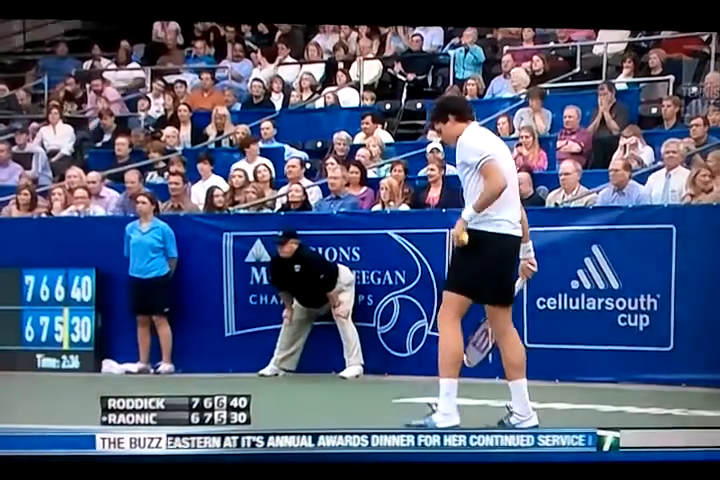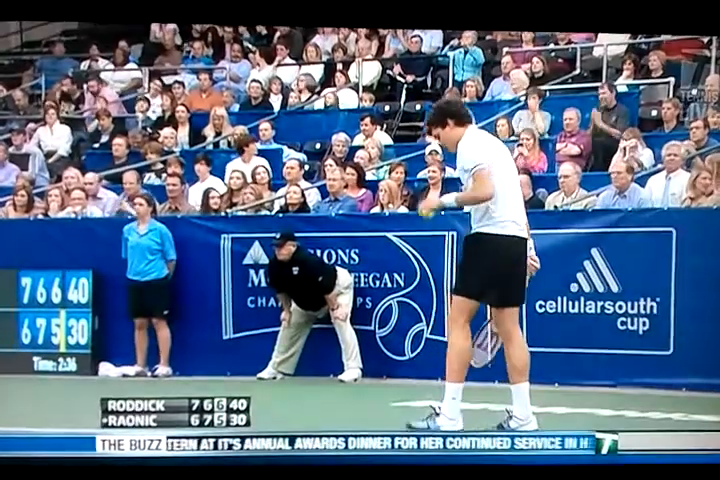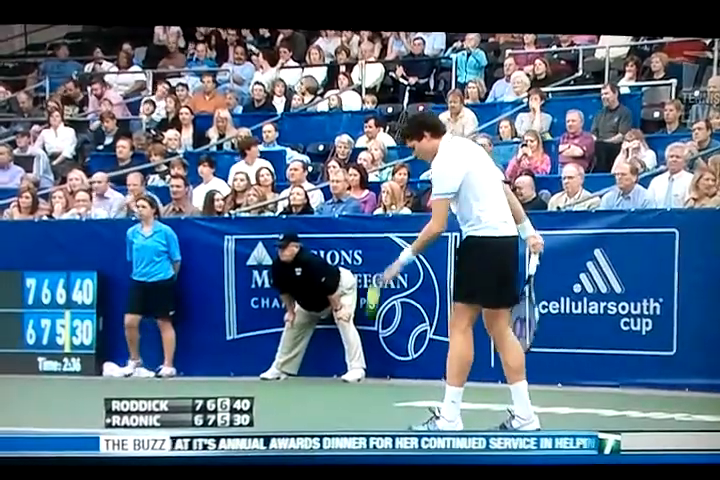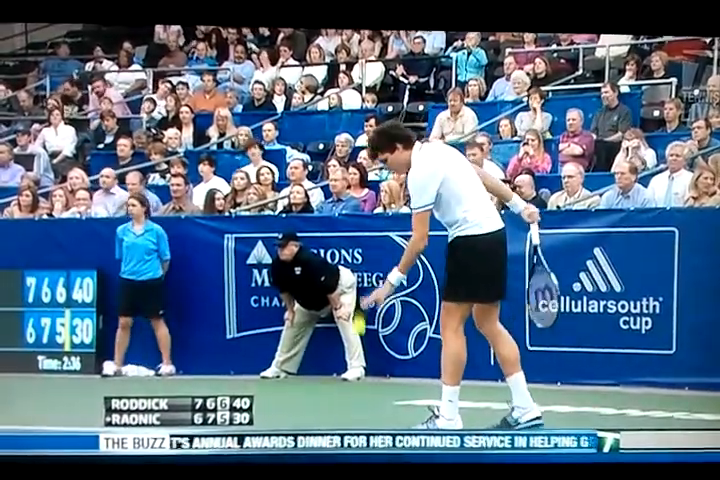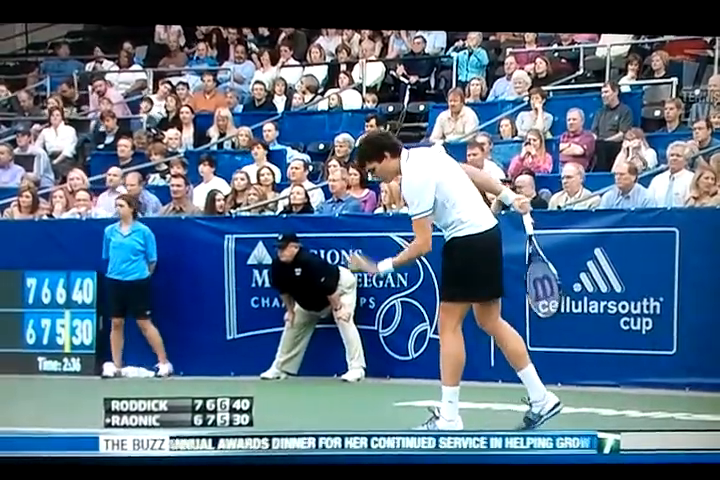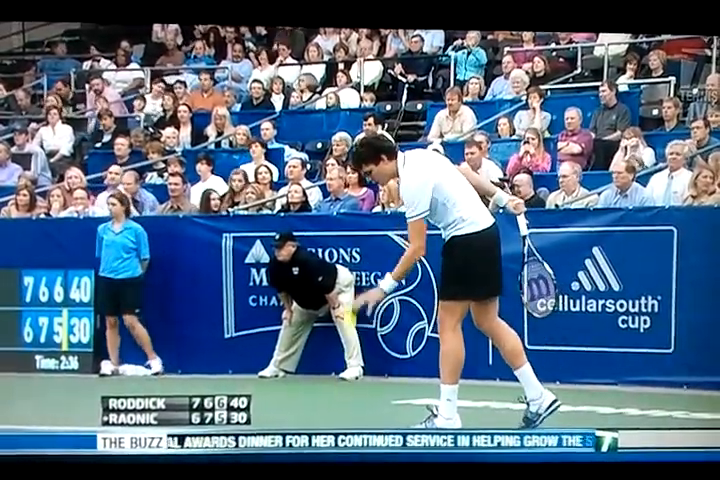
dt=0.3s
person 1, frame 1
left shoulder: (469, 140)
right shoulder: (492, 140)
left elbow: (497, 183)
right elbow: (514, 201)
left wrist: (465, 217)
right wrist: (526, 250)
left hip: (485, 237)
right hip: (508, 238)
left knee: (448, 316)
right knee: (502, 325)
left ankle: (446, 412)
right ankle: (522, 413)
person 1, frame 2
left shoulder: (470, 144)
right shoulder: (491, 142)
left elbow: (485, 191)
left wrist: (445, 200)
right wrist: (527, 246)
left hip: (490, 239)
right hip: (514, 239)
left knee: (458, 321)
right knee: (508, 328)
left ankle: (450, 416)
right ankle: (523, 417)
person 1, frame 3
left shoulder: (445, 161)
right shoulder: (467, 147)
left elbow: (437, 224)
right elbow: (504, 190)
left wrist: (406, 257)
right wrist: (527, 230)
left hip: (483, 242)
right hip: (505, 238)
left knee: (460, 326)
right knee: (500, 328)
left ankle: (449, 417)
right ankle: (523, 415)
person 1, frame 4
left shoulder: (420, 172)
right shoulder: (438, 150)
left elbow: (419, 240)
right elbow: (485, 177)
left wrist: (392, 280)
right wrist: (519, 204)
left hip: (471, 241)
right hip: (492, 234)
left knee: (451, 326)
right knee: (488, 323)
left ankle: (448, 417)
right ankle: (524, 407)
person 1, frame 5
left shoulder: (414, 179)
right shoulder: (425, 153)
left elbow: (422, 245)
right elbow: (473, 172)
left wrist: (382, 267)
right wrist: (509, 197)
left hip: (467, 241)
right hip: (486, 232)
left knee: (449, 326)
right knee: (491, 322)
left ankle: (448, 417)
right ankle: (540, 398)
person 1, frame 6
left shoulder: (412, 182)
right shoulder: (419, 156)
left elbow: (416, 249)
right elbow: (466, 173)
left wrist: (384, 286)
right wrist: (502, 198)
left hip: (467, 239)
right hip: (484, 231)
left knee: (448, 324)
right knee: (488, 321)
left ankle: (447, 416)
right ankle: (538, 396)
person 2, frame 1
left shoulder: (162, 228)
right shoulder: (130, 228)
left elbow: (172, 256)
right elbow: (129, 253)
left wrist: (166, 274)
right wrist: (137, 268)
left hip: (157, 279)
right hip: (136, 279)
left knee: (160, 320)
right knee: (142, 321)
left ankle: (167, 362)
right ankle: (143, 363)
person 2, frame 2
left shoulder: (160, 230)
right shoulder: (127, 230)
left elbow: (171, 258)
right elbow: (127, 256)
left wrist: (164, 276)
right wrist: (136, 271)
left hip: (156, 282)
right hip: (134, 282)
left knee: (159, 322)
right knee: (139, 324)
left ankle: (164, 365)
right ankle: (140, 366)
person 2, frame 3
left shoulder: (166, 231)
right shoulder: (131, 233)
left elbow: (176, 258)
right elbow: (131, 259)
left wrist: (168, 274)
right wrist: (140, 272)
left hip: (162, 283)
right hip: (139, 282)
left knee: (164, 324)
right knee: (129, 322)
left ankle: (168, 366)
right ankle: (134, 360)
person 2, frame 4
left shoulder: (156, 230)
right shoulder: (121, 231)
left elbow: (165, 258)
right elbow: (120, 257)
left wrist: (157, 274)
right wrist: (130, 270)
left hip: (151, 282)
right hip: (128, 281)
left knee: (157, 322)
right knee: (124, 323)
left ankle: (167, 364)
right ankle: (117, 365)
person 2, frame 5
left shoulder: (144, 231)
right shoulder: (109, 231)
left elbow: (152, 260)
right elbow: (107, 256)
right wrist: (116, 271)
left hip: (138, 282)
right hip: (114, 282)
left knee: (144, 324)
right knee: (116, 324)
left ankle: (164, 362)
right ankle: (116, 366)
person 2, frame 6
left shoulder: (136, 229)
right shoulder: (102, 229)
left elbow: (144, 258)
right elbow: (100, 255)
left wrist: (135, 273)
right wrist: (109, 269)
left hip: (130, 280)
right hip: (106, 280)
left knee: (131, 322)
right knee: (111, 323)
left ankle: (153, 358)
right ankle: (113, 364)
person 3, frame 1
left shoulder: (309, 258)
right shoulder: (276, 263)
left elbow: (327, 284)
right elbow: (283, 287)
left wrist: (336, 305)
right wrist: (289, 307)
right hip: (308, 298)
left knee: (343, 319)
right knee: (291, 322)
left ankle: (354, 365)
right ankle: (279, 364)
person 3, frame 2
left shoulder: (307, 261)
right shoulder: (274, 265)
left elbow: (326, 287)
right elbow: (281, 289)
left wrist: (334, 308)
right wrist: (287, 310)
right hip: (306, 301)
left knee: (341, 322)
right knee: (289, 326)
left ankle: (353, 368)
right ankle: (277, 368)
person 3, frame 3
left shoulder: (310, 261)
right shoulder: (278, 266)
left elbow: (329, 287)
right elbow: (284, 290)
left wrist: (338, 308)
right wrist: (290, 311)
right hip: (310, 301)
left knee: (344, 323)
right knee: (293, 326)
left ankle: (356, 369)
right ankle: (280, 368)
person 3, frame 4
left shoulder: (309, 260)
right shoulder: (277, 265)
left elbow: (328, 286)
right elbow: (284, 289)
left wrist: (337, 307)
right wrist: (290, 309)
right hip: (309, 300)
left knee: (344, 321)
right knee: (293, 325)
left ankle: (356, 367)
right ankle: (280, 367)
person 3, frame 5
left shoulder: (309, 261)
right shoulder: (277, 266)
left elbow: (328, 288)
right elbow: (284, 290)
left wrist: (337, 308)
right wrist: (290, 310)
right hip: (309, 301)
left knee: (344, 321)
right knee: (293, 325)
left ankle: (356, 368)
right ankle: (280, 368)
person 3, frame 6
left shoulder: (306, 260)
right shoulder: (275, 265)
left elbow: (326, 286)
right elbow: (282, 289)
left wrist: (335, 307)
right wrist: (288, 309)
right hip: (308, 299)
left knee: (343, 320)
right knee: (291, 323)
left ankle: (355, 366)
right ankle: (278, 366)
